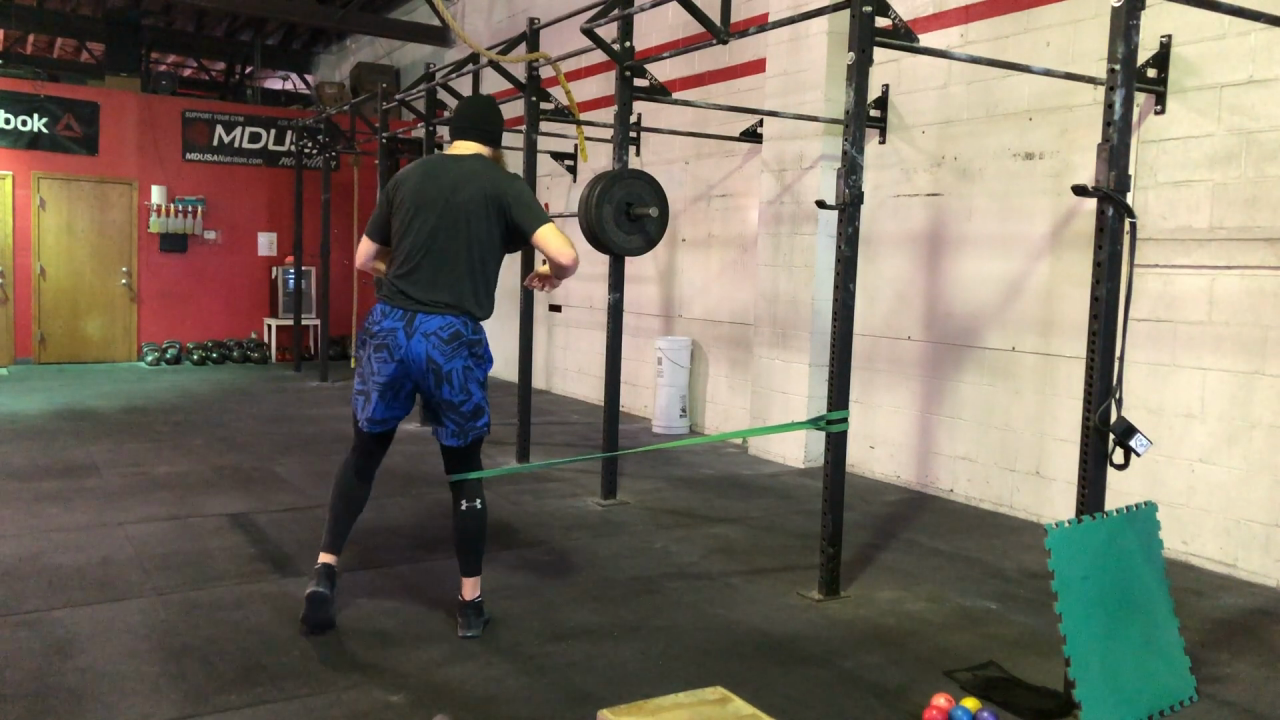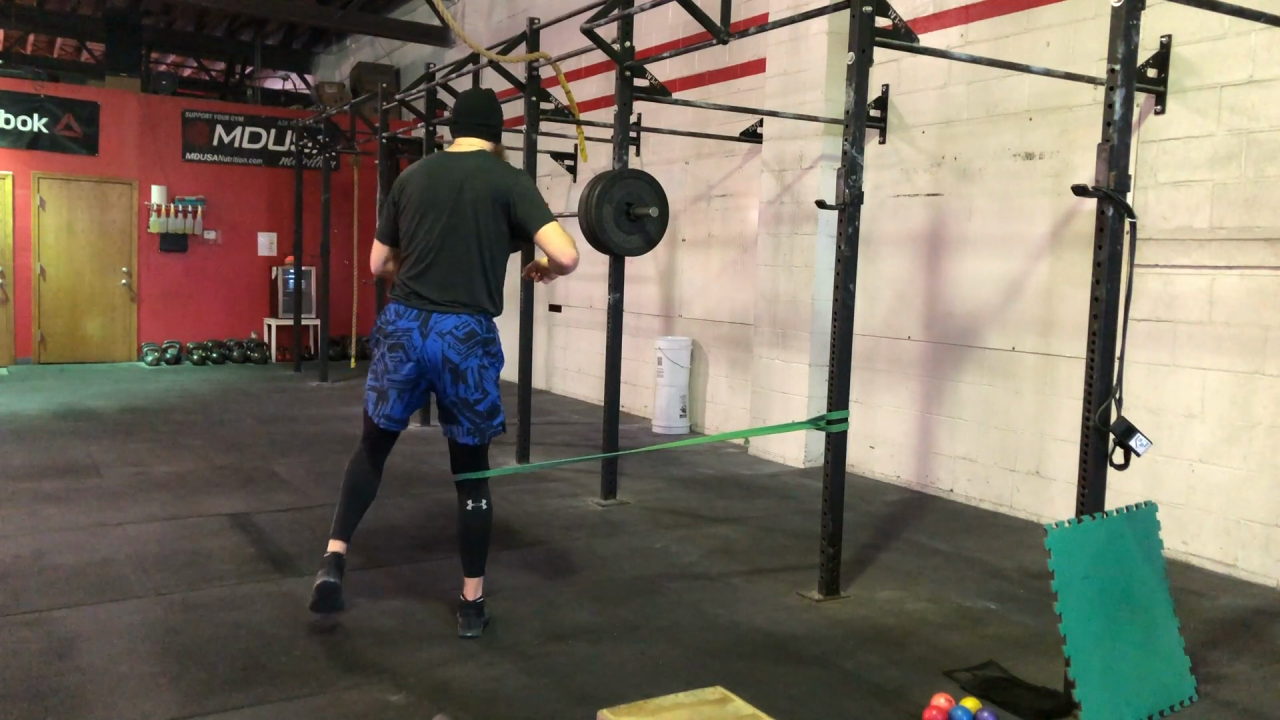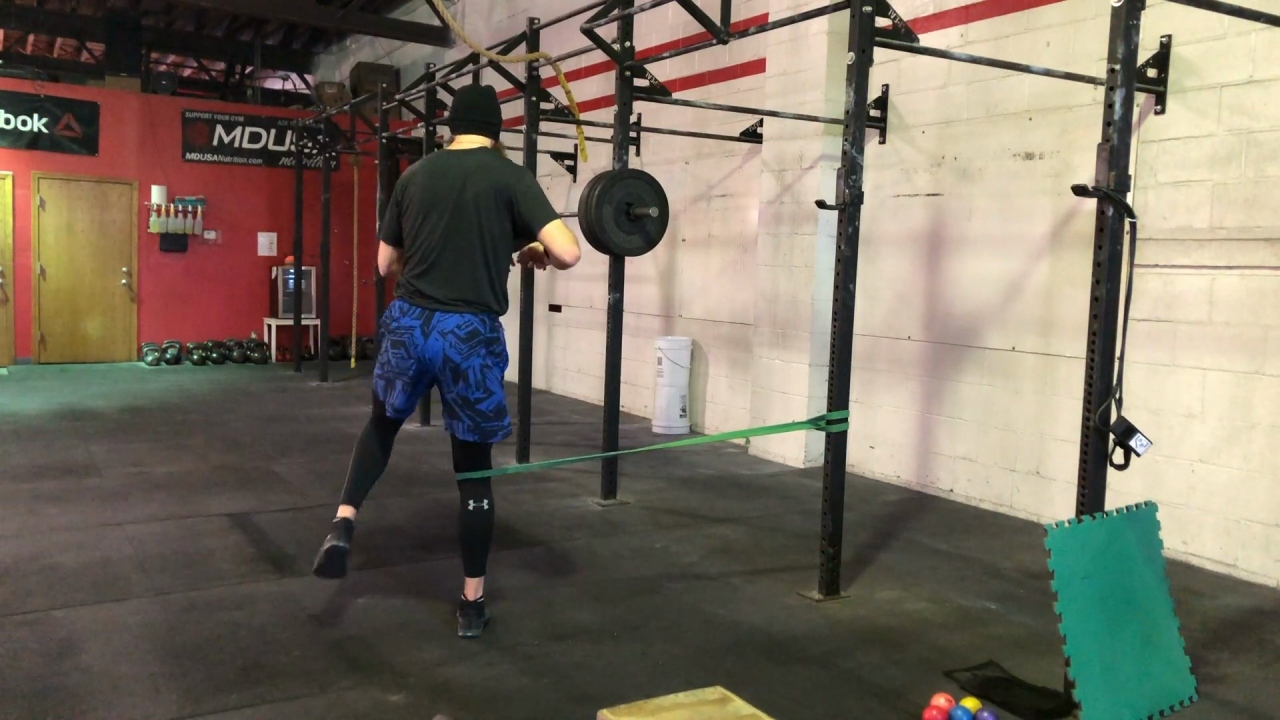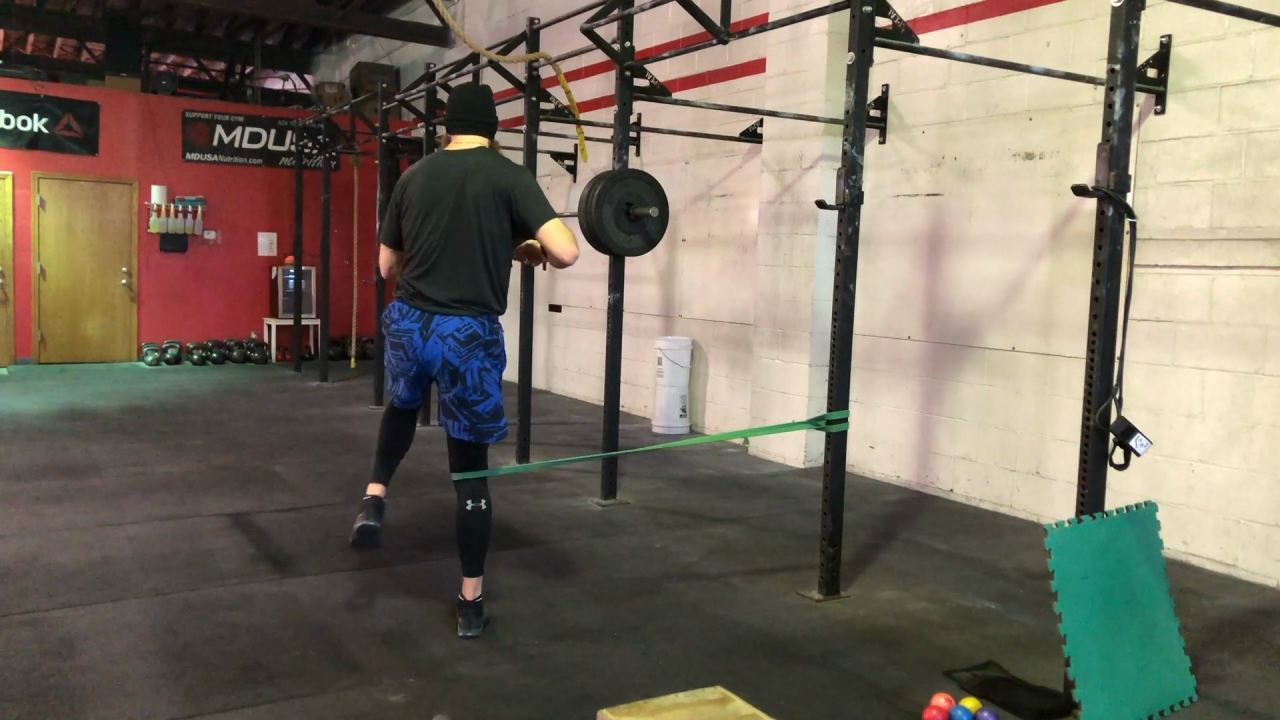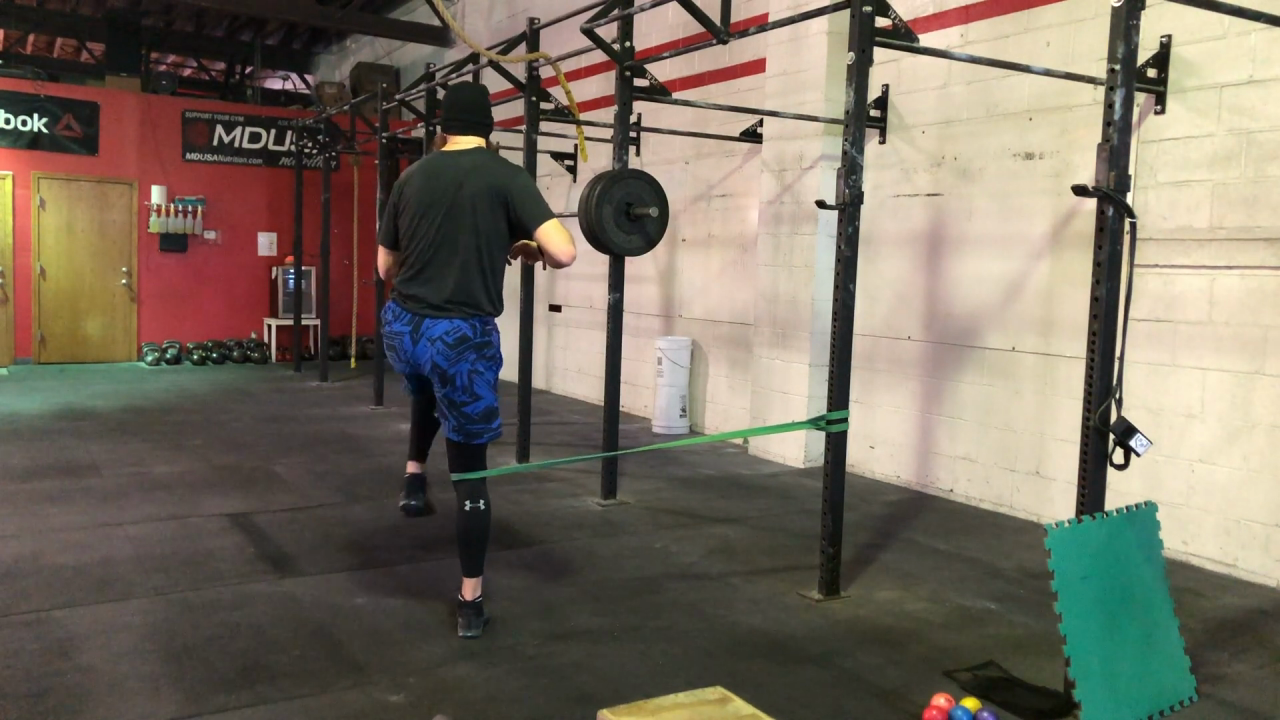
dt=0.2s
person 1, frame 1
left shoulder: (407, 177)
right shoulder: (503, 184)
left elbow: (364, 260)
right elbow: (564, 255)
right wrist: (551, 278)
left hip: (388, 327)
right hip: (452, 338)
left knee: (364, 454)
right knee: (464, 471)
left ankle: (323, 575)
right ankle: (470, 605)
person 1, frame 2
left shoulder: (412, 176)
right shoulder: (508, 180)
left elbow: (378, 264)
right elbow: (566, 256)
right wrist: (544, 269)
left hip: (401, 326)
right hip: (466, 336)
left knee: (374, 445)
right knee: (471, 471)
left ankle: (333, 563)
right ankle: (472, 604)
person 1, frame 3
left shoulder: (414, 176)
right shoulder: (510, 177)
left elbow: (386, 265)
right elbow: (568, 253)
right wrist: (536, 255)
left hip: (407, 323)
right hip: (470, 334)
left knee: (383, 422)
right knee: (473, 470)
left ankle: (342, 527)
right ankle: (471, 604)
person 1, frame 4
left shoulder: (413, 176)
right shoulder: (508, 176)
left elbow: (387, 267)
right elbow: (566, 253)
right wrist: (532, 253)
left hip: (407, 324)
right hip: (468, 336)
left knee: (402, 405)
right knee: (470, 470)
left ankle: (373, 504)
right ankle: (470, 603)
person 1, frame 5
left shoulder: (411, 176)
right shoulder: (505, 177)
left elbow: (385, 266)
right elbow: (564, 253)
right wrist: (532, 252)
left hip: (402, 327)
right hip: (464, 337)
left knee: (426, 391)
right knee: (469, 470)
left ankle: (414, 481)
right ankle: (470, 603)
